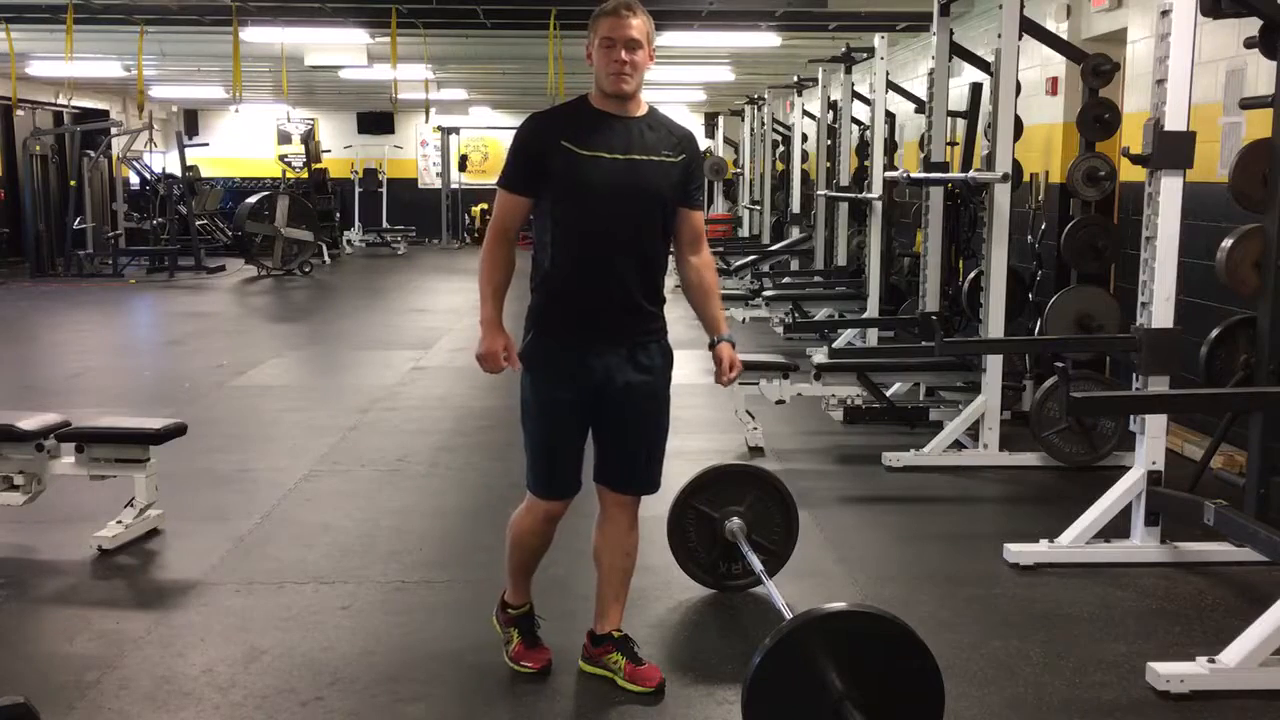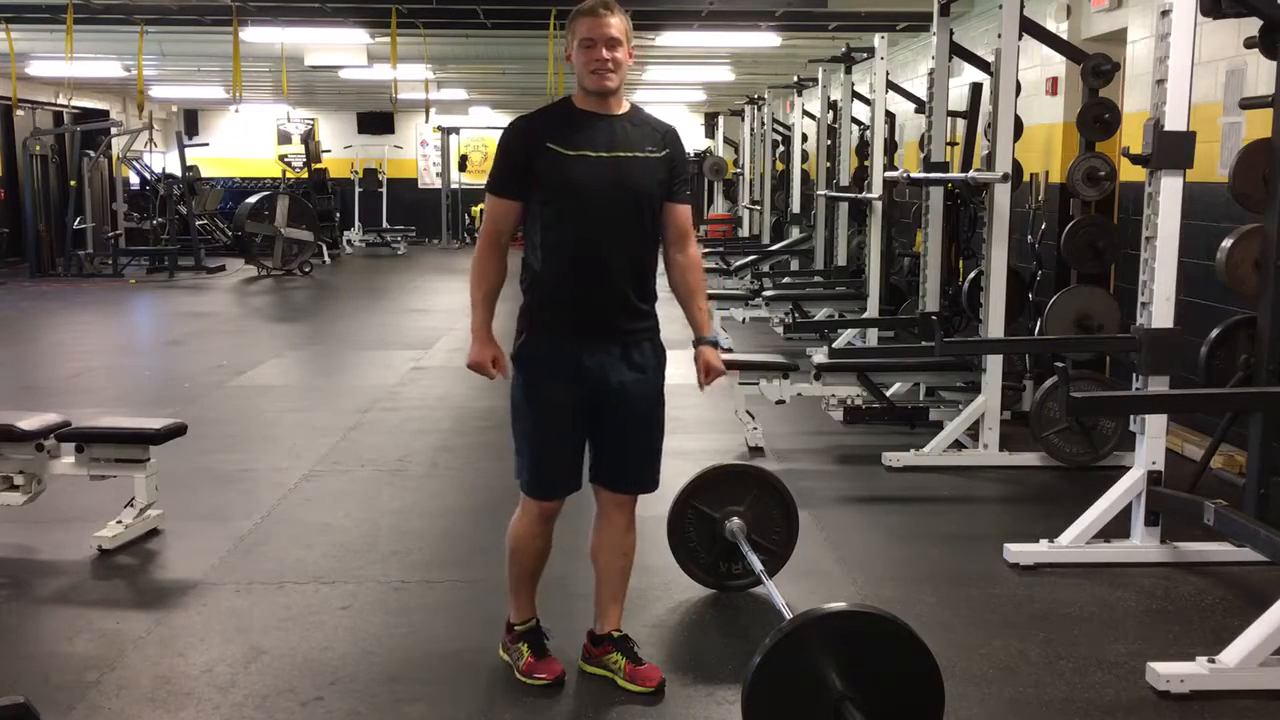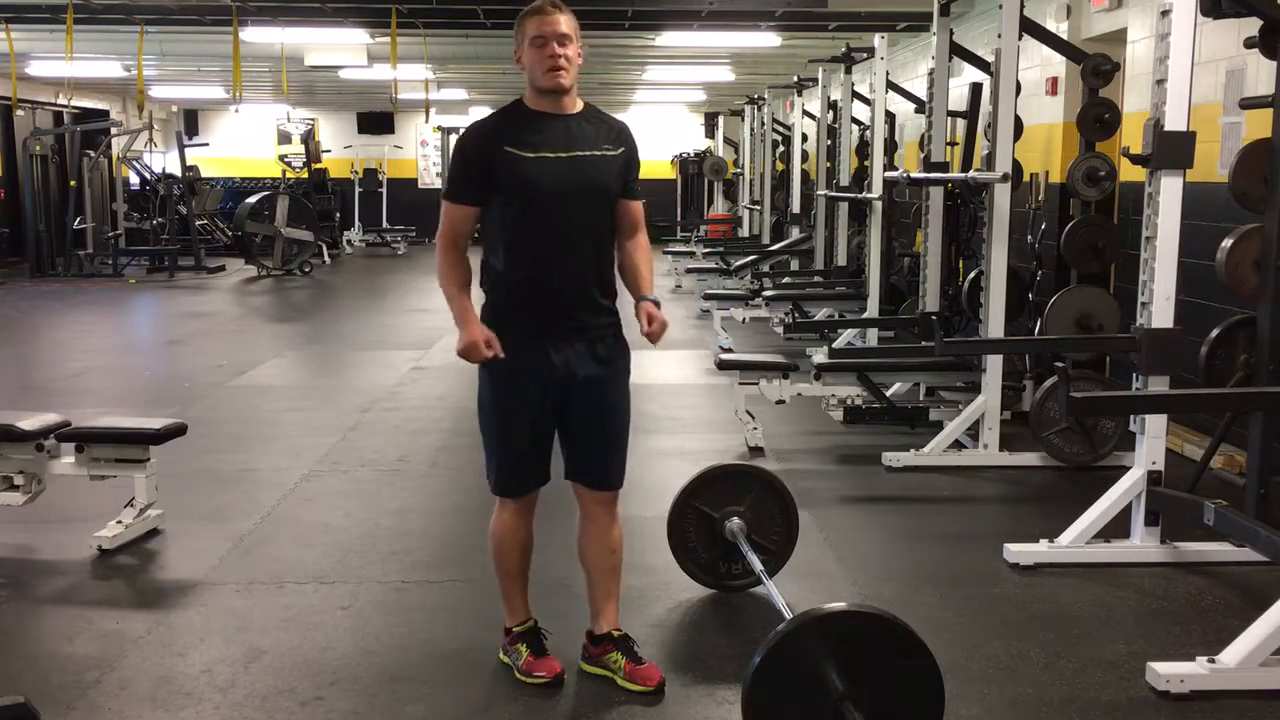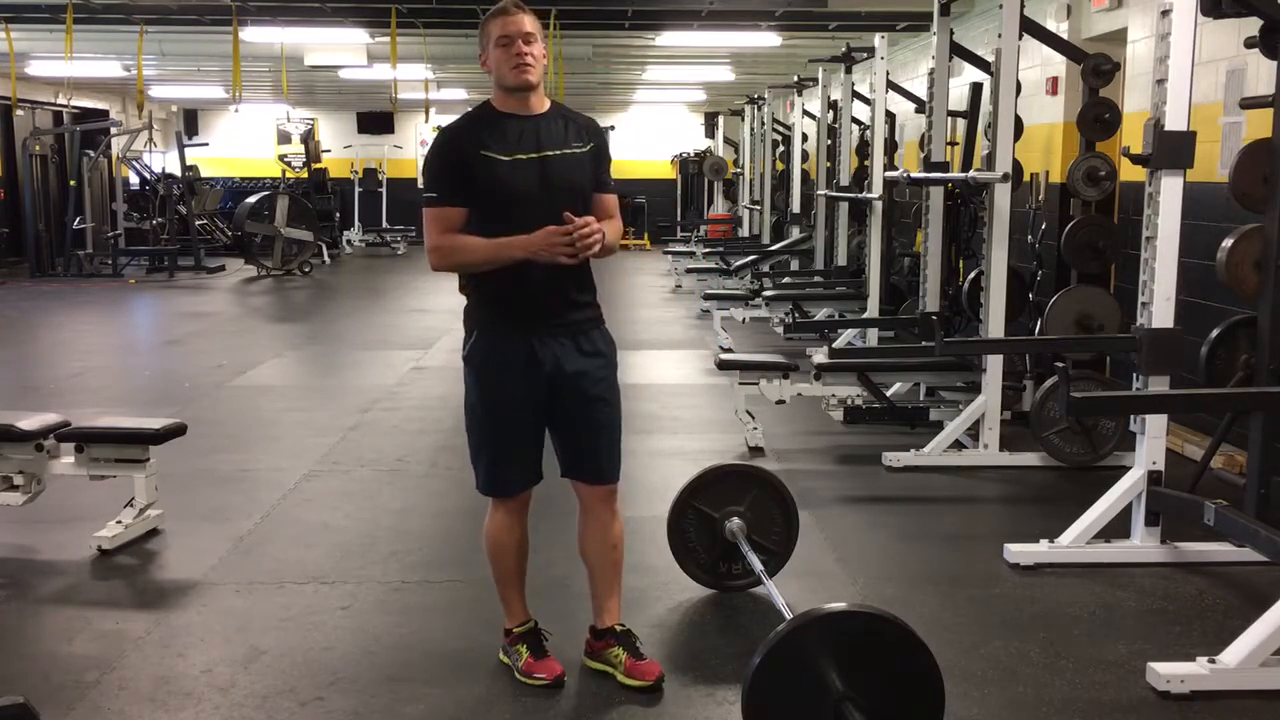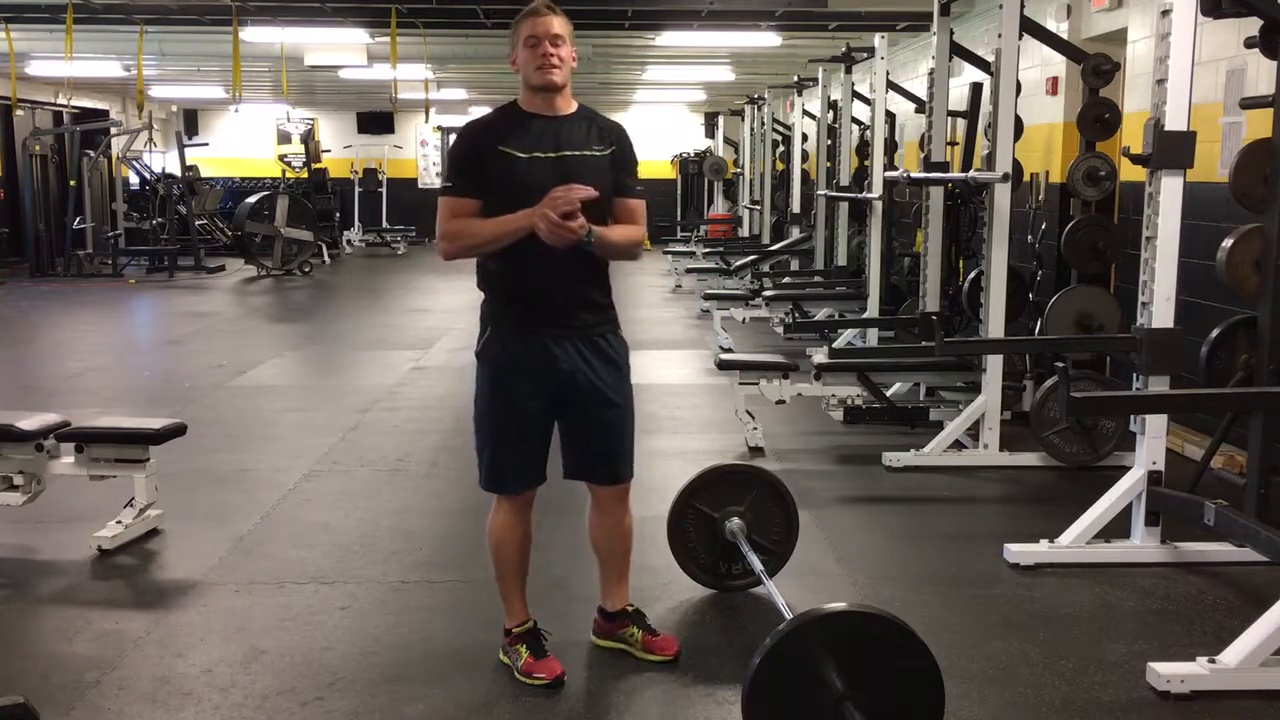
dt=0.5s
person 1, frame 1
left shoulder: (678, 146)
right shoulder: (547, 131)
left elbow: (693, 251)
right elbow: (502, 231)
left wrist: (718, 335)
right wrist: (491, 323)
left hip: (640, 351)
right hip: (558, 347)
left knee: (622, 499)
right knee: (550, 498)
left ankle: (606, 639)
right ankle: (514, 606)
person 1, frame 2
left shoulder: (661, 141)
right shoulder: (532, 135)
left elbow: (680, 247)
right elbow: (493, 239)
left wrist: (704, 335)
right wrist: (482, 331)
left hip: (634, 350)
right hip: (550, 349)
left knee: (620, 499)
right knee: (543, 500)
left ankle: (606, 640)
right ankle: (520, 628)
person 1, frame 3
left shoulder: (614, 136)
right shoulder: (487, 139)
left elbow: (632, 232)
right elbow: (451, 241)
left wrist: (645, 295)
right wrist: (466, 318)
left hip: (598, 344)
right hip: (517, 346)
left knee: (601, 495)
right knee: (518, 496)
left ankle: (605, 638)
right ankle: (519, 631)
person 1, frame 4
left shoulder: (584, 133)
right shoulder: (460, 142)
left elbow: (612, 220)
right elbow: (440, 249)
left wrist: (599, 234)
right wrist: (527, 245)
left hip: (582, 335)
right hip: (502, 342)
left knee: (600, 490)
right knee: (511, 497)
left ankle: (607, 634)
right ankle: (519, 633)
person 1, frame 5
left shoulder: (609, 137)
right shoulder: (483, 138)
left elbow: (635, 238)
right elbow: (450, 239)
left wrist: (585, 234)
right wrist: (533, 216)
left hip: (594, 336)
right hip: (515, 340)
left knee: (612, 486)
right knee: (514, 493)
left ankle: (616, 614)
right ankle: (518, 632)
